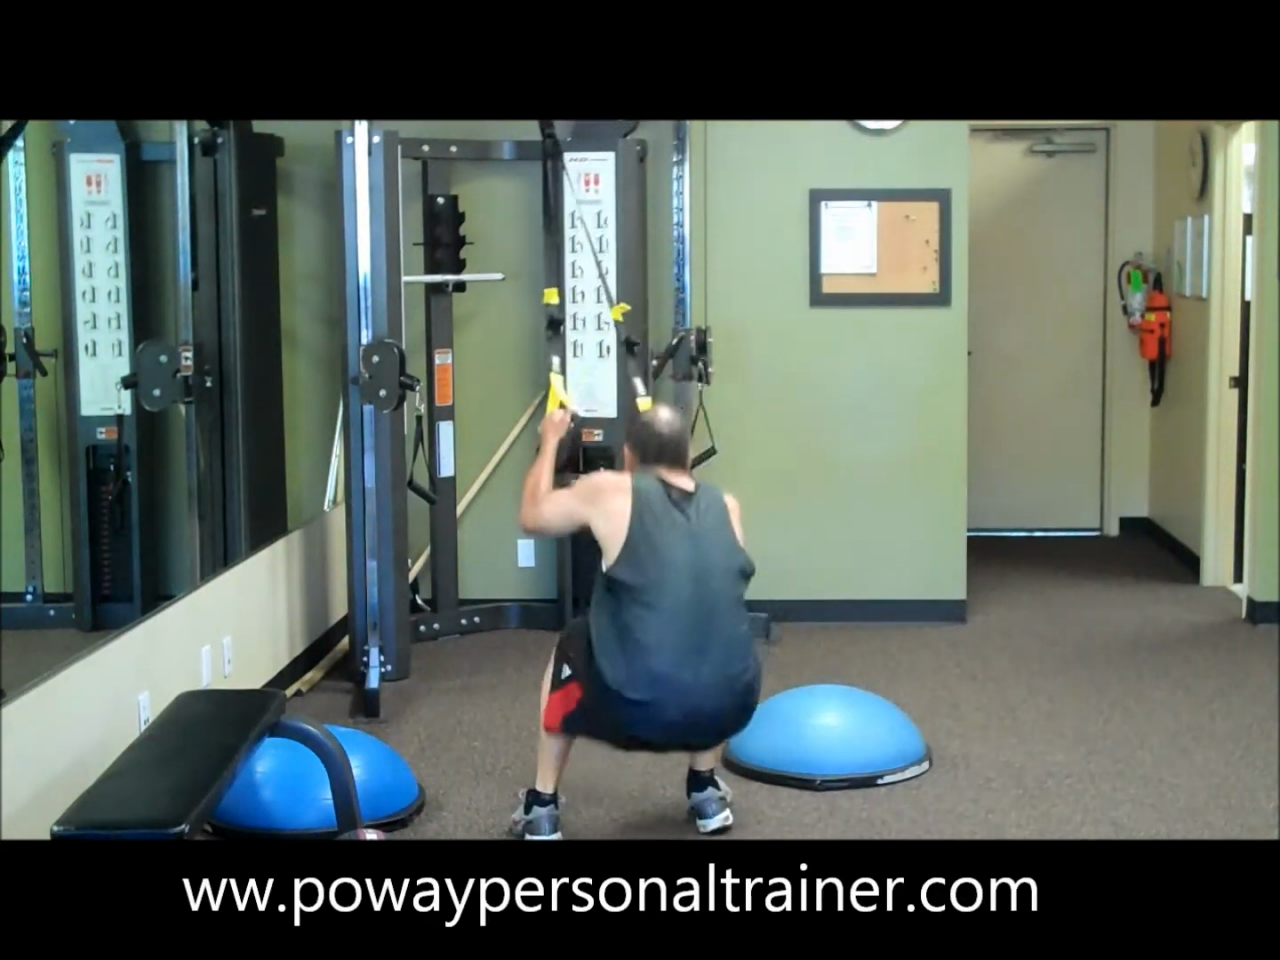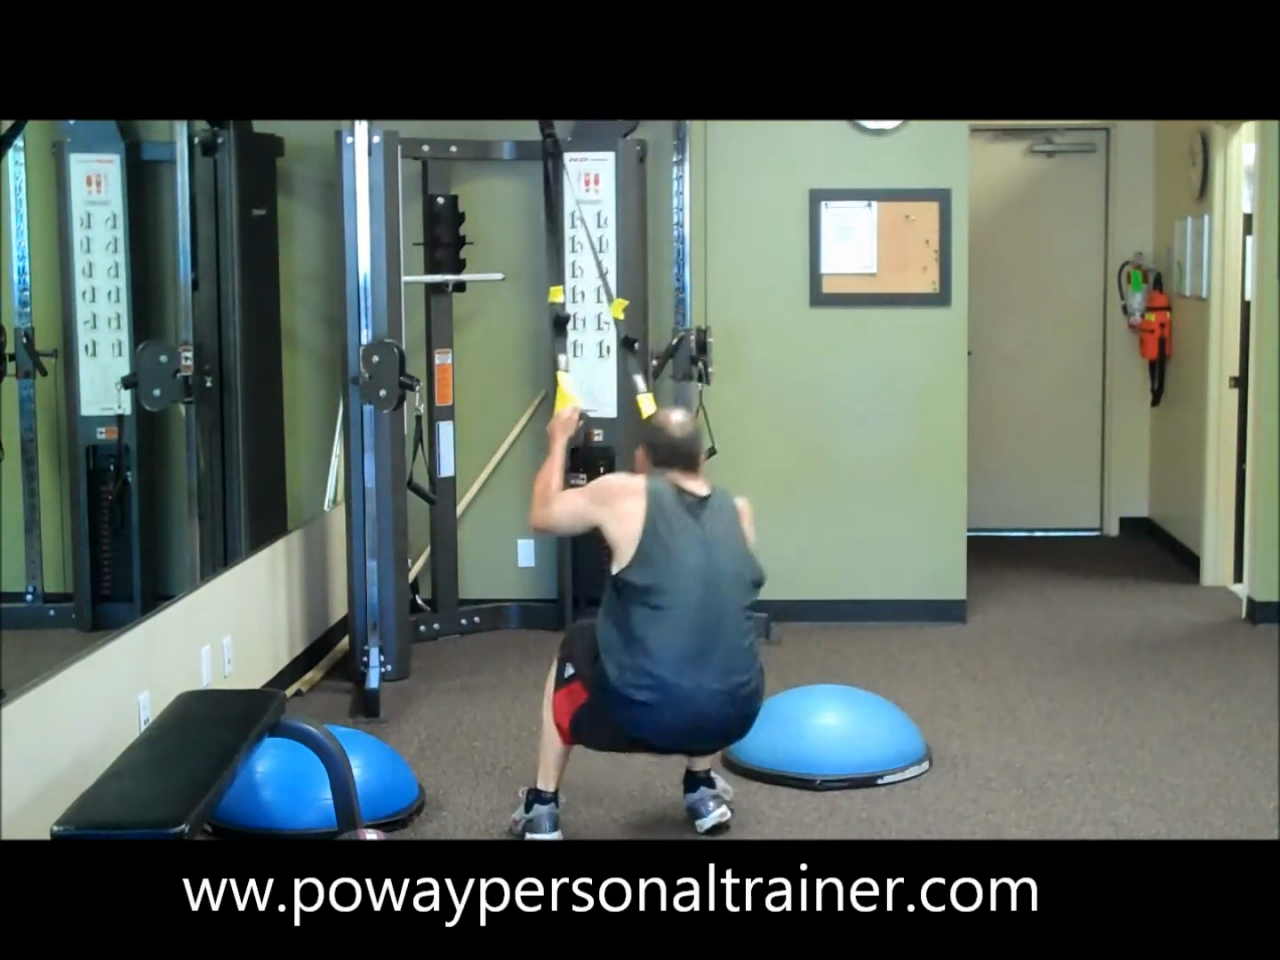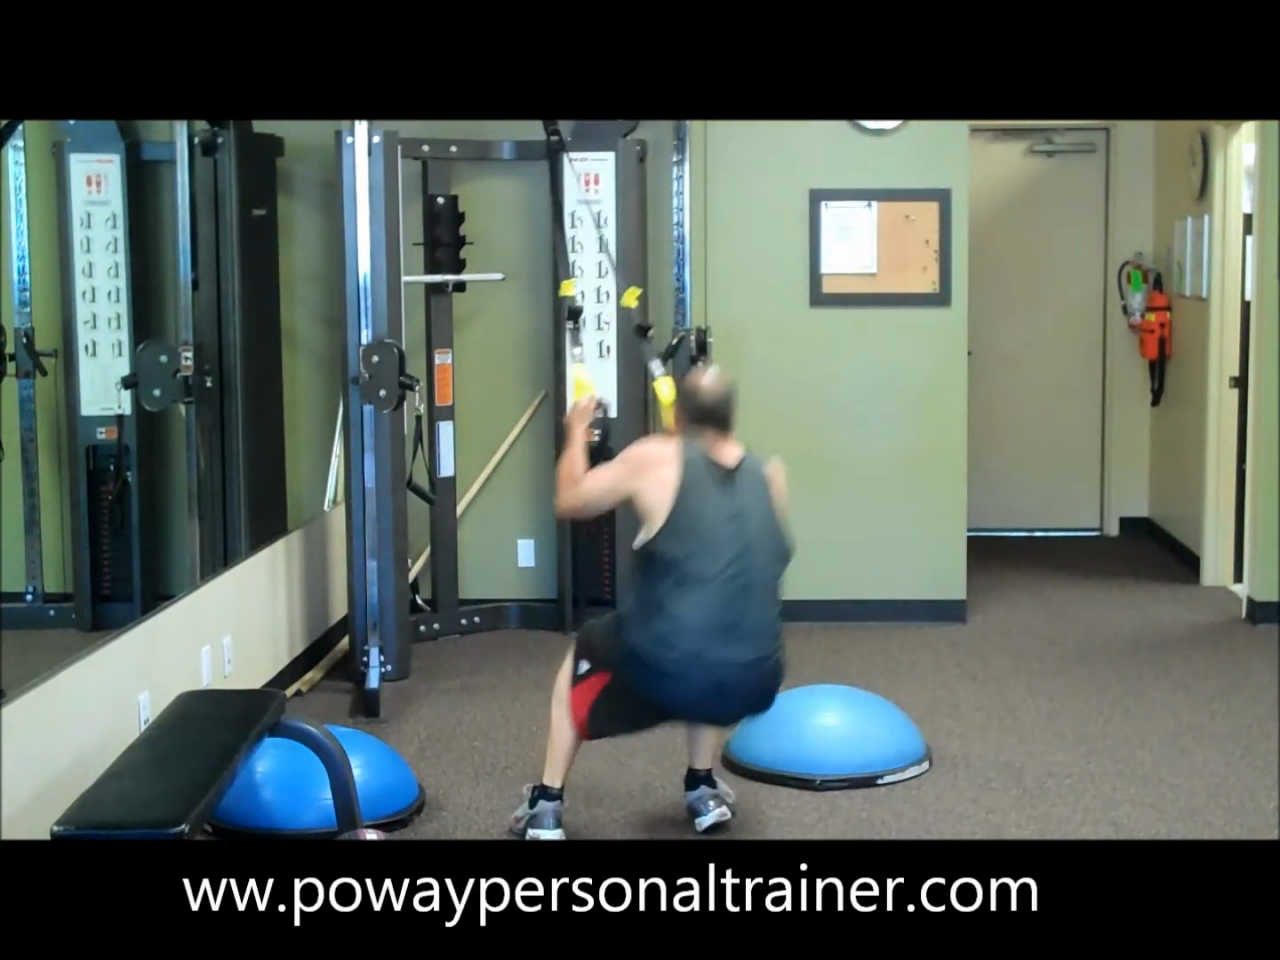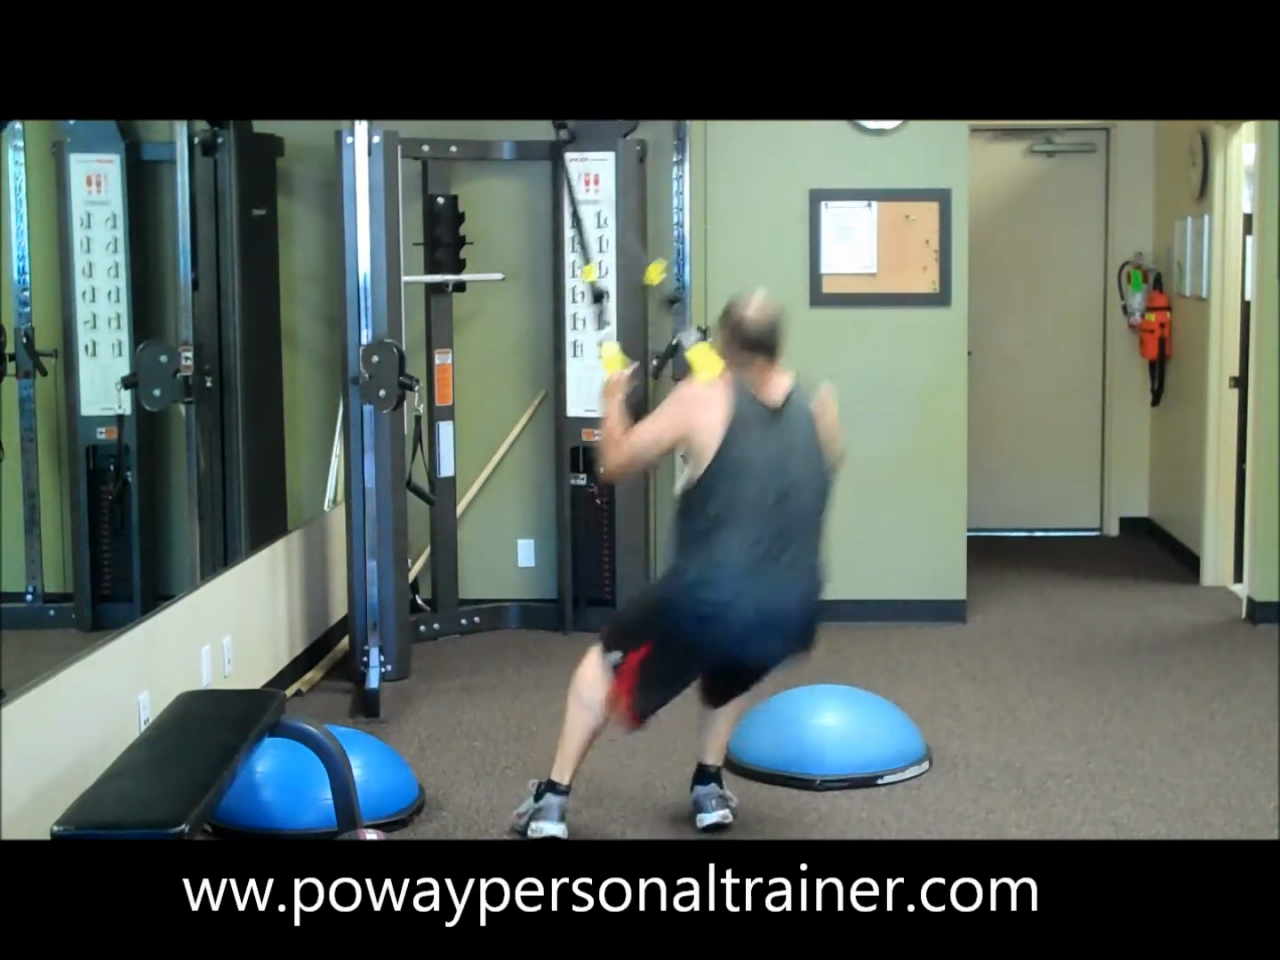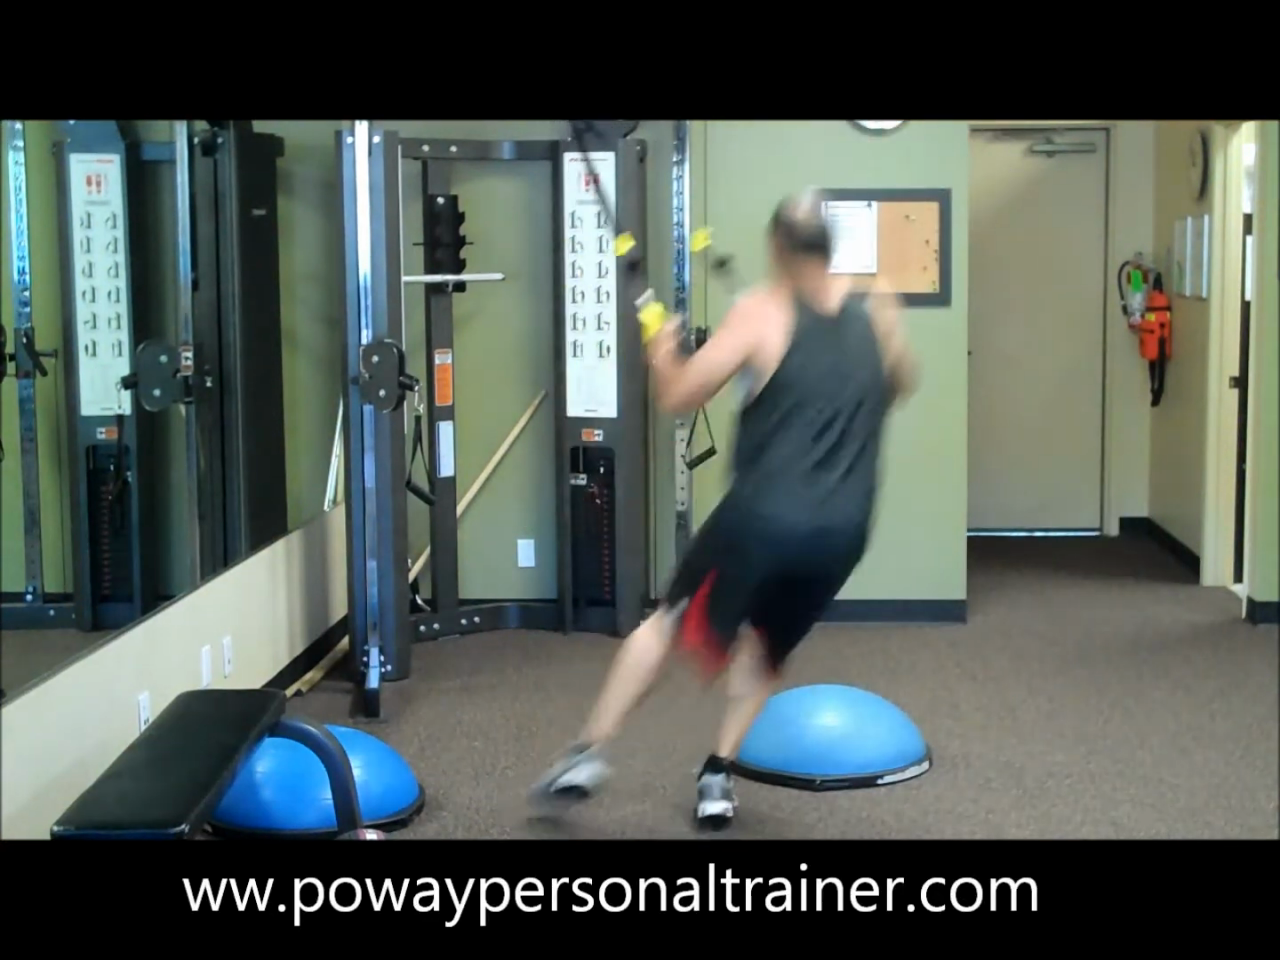
dt=0.1s
person 1, frame 1
left shoulder: (610, 492)
right shoulder: (726, 506)
left elbow: (532, 516)
left wrist: (549, 443)
left hip: (640, 706)
right hip: (730, 707)
left knee: (572, 649)
left ankle: (541, 808)
right ankle: (707, 790)
person 1, frame 2
left shoulder: (623, 494)
right shoulder: (738, 512)
left elbow: (543, 515)
left wrist: (559, 441)
left hip: (645, 707)
right hip: (732, 713)
left knee: (577, 649)
left ankle: (542, 805)
right ankle: (702, 788)
person 1, frame 3
left shoulder: (655, 461)
right shoulder: (770, 478)
left elbow: (568, 501)
left wrist: (576, 433)
left hip: (665, 672)
right hip: (749, 683)
left knee: (585, 652)
left ankle: (545, 804)
right ankle: (703, 790)
person 1, frame 4
left shoulder: (704, 400)
right shoulder: (820, 409)
left elbow: (617, 461)
left wrist: (615, 401)
left hip: (708, 608)
right hip: (789, 624)
left knee: (604, 659)
left ankle: (553, 797)
right ankle: (710, 786)
person 1, frame 5
left shoulder: (760, 313)
right shoulder: (877, 312)
left elbow: (679, 396)
right elbow: (901, 384)
left wrist: (662, 350)
left hip: (763, 520)
right hip: (840, 533)
left knee: (666, 625)
right knee: (763, 647)
left ankle: (587, 753)
right ankle: (716, 777)
